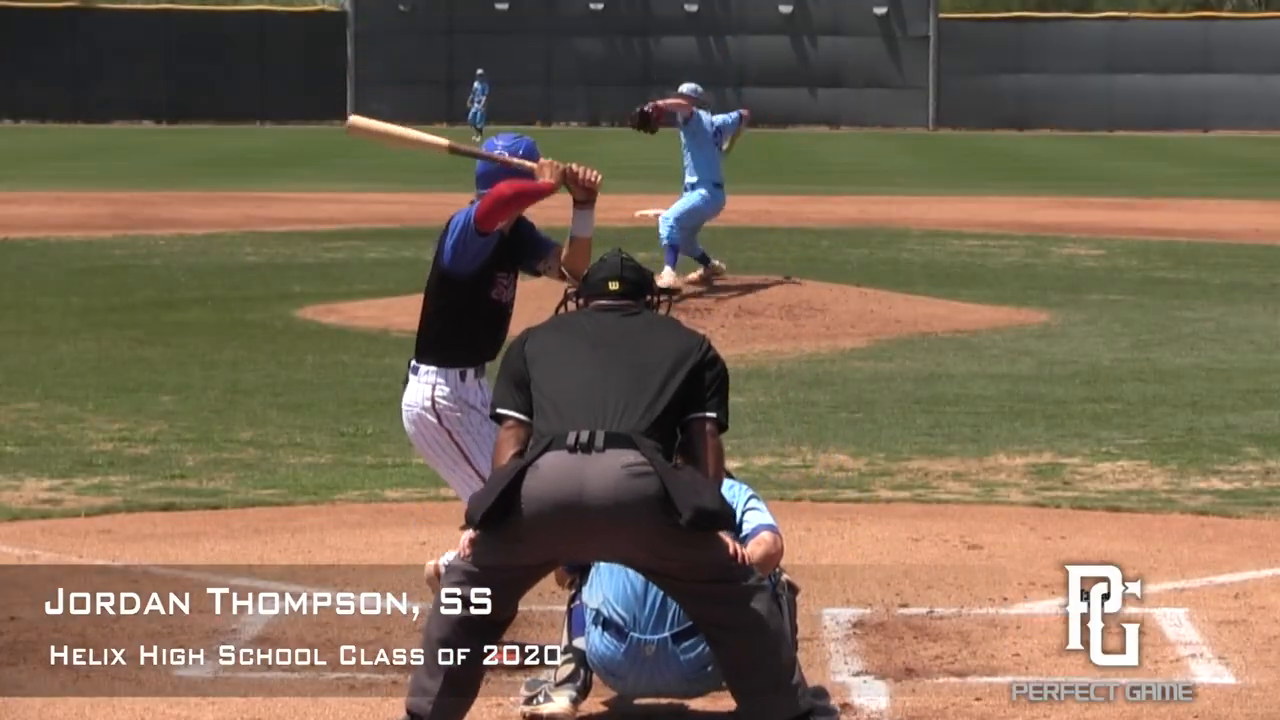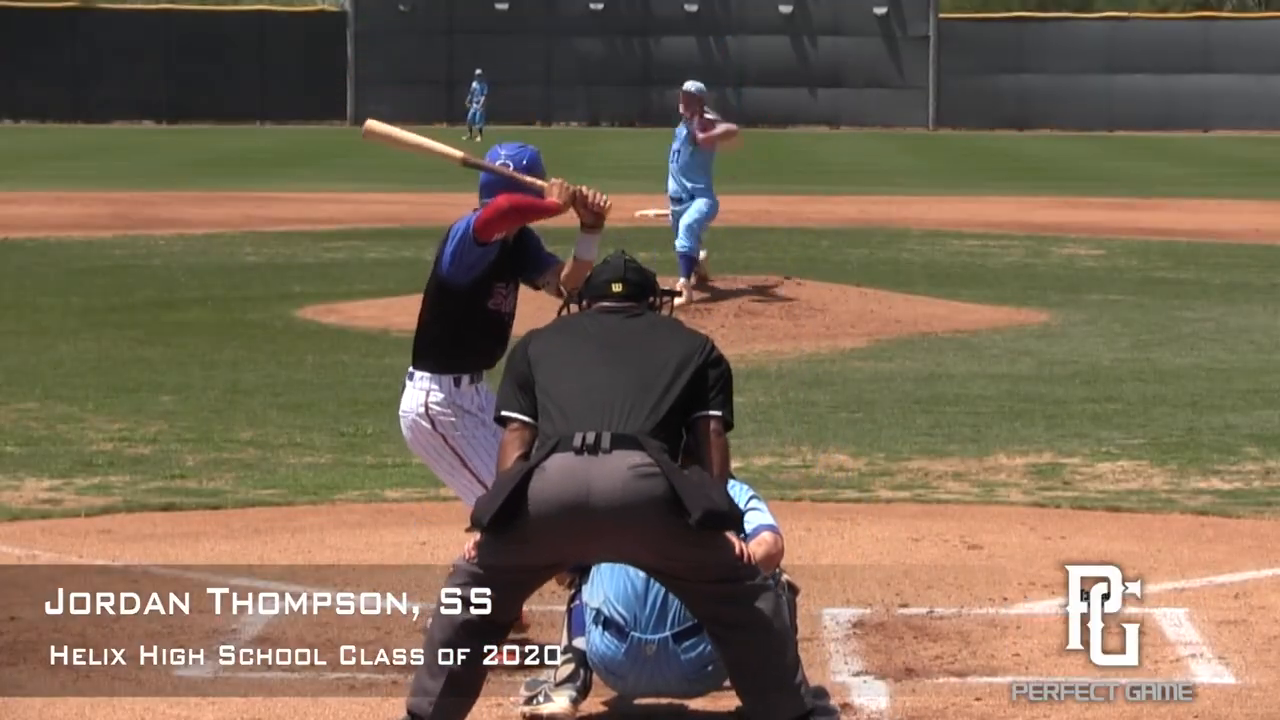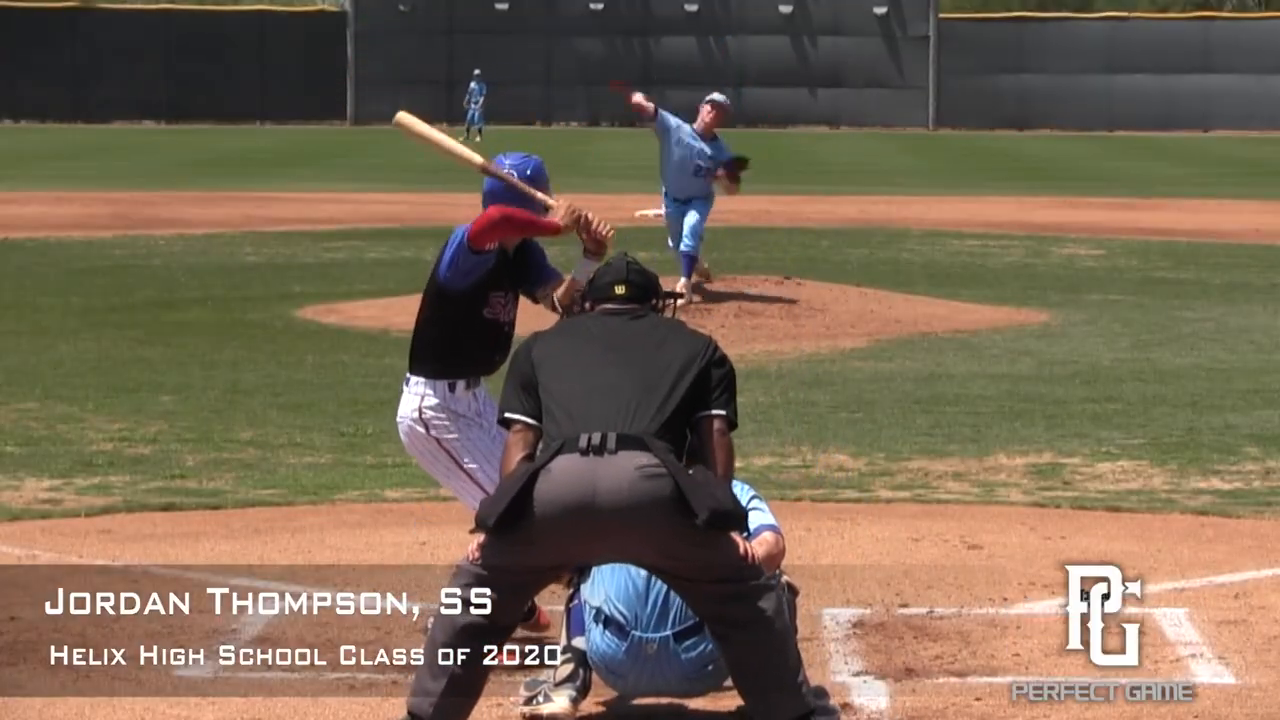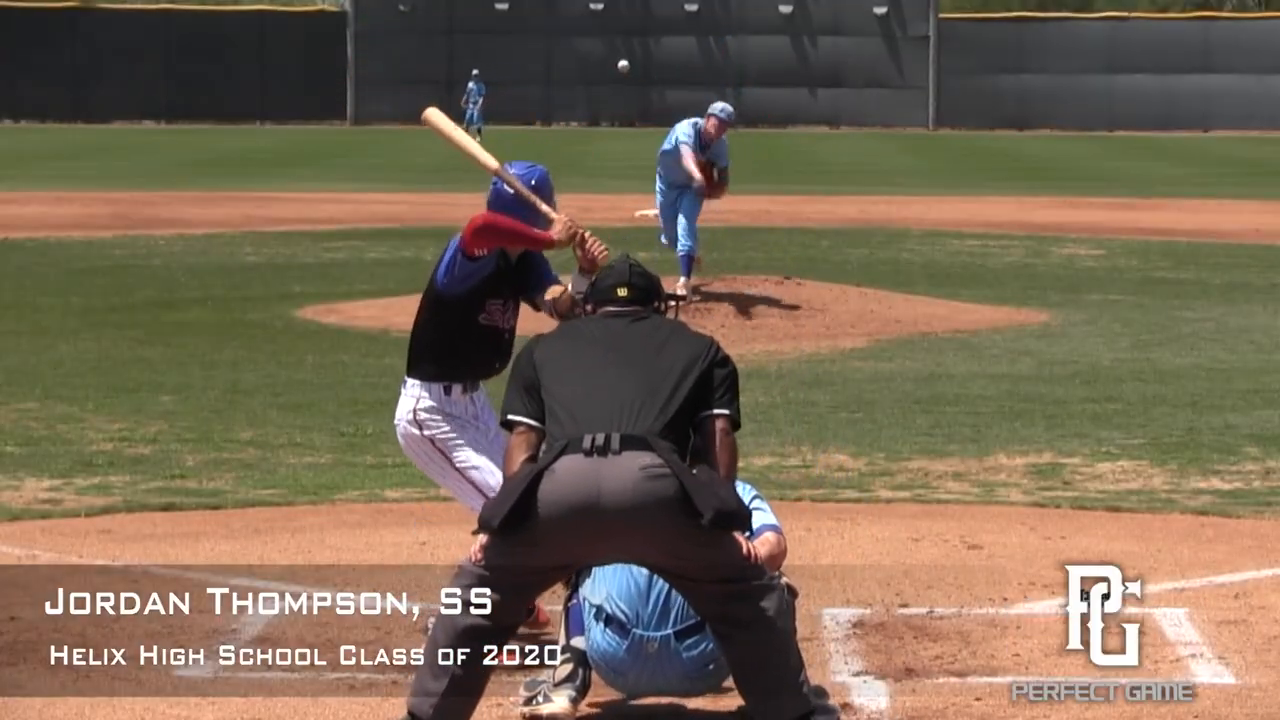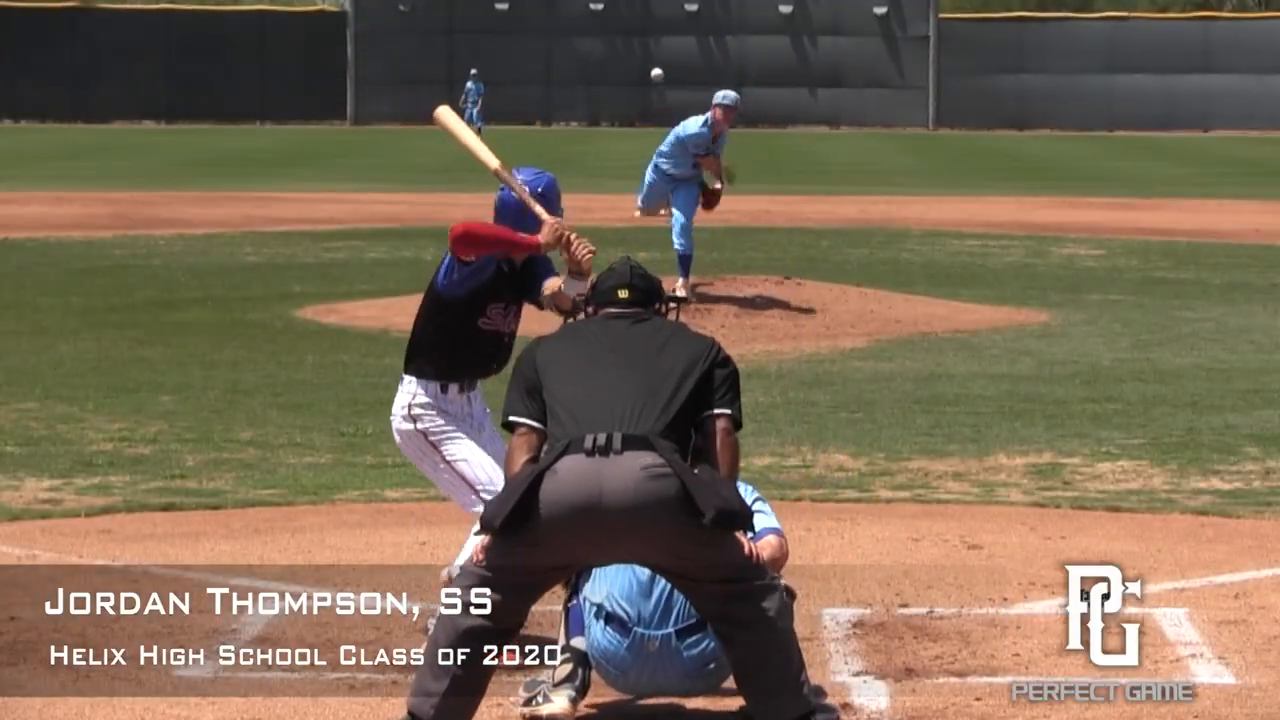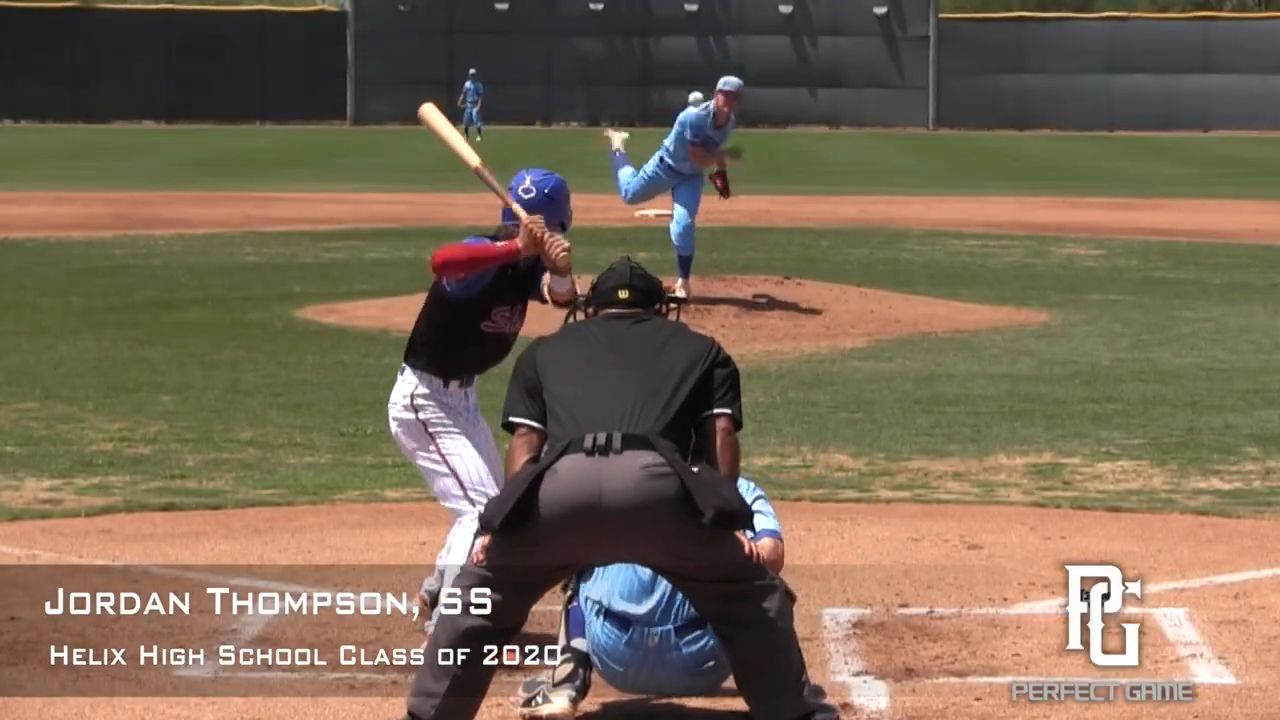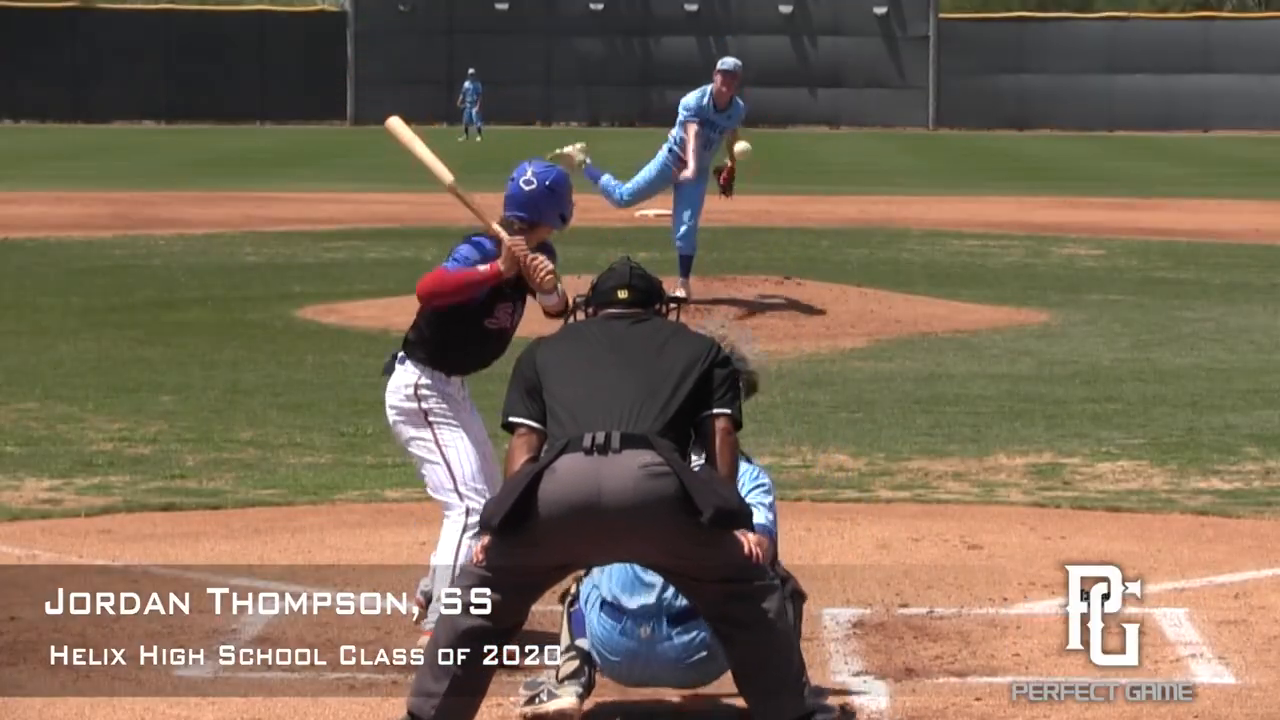
dt=0.1s
person 1, frame 1
left shoulder: (514, 231)
right shoulder: (467, 226)
left elbow: (571, 268)
right elbow: (499, 197)
left wrist: (584, 205)
right wrist: (548, 185)
left hip: (471, 386)
right hip: (438, 394)
person 1, frame 2
left shoulder: (519, 241)
right shoulder: (470, 235)
left elbow: (567, 285)
right elbow: (499, 210)
left wrist: (589, 229)
right wrist: (553, 206)
left hip: (473, 394)
right hip: (434, 403)
person 1, frame 3
left shoulder: (522, 252)
right shoulder: (468, 242)
left elbow: (563, 302)
right elbow: (491, 220)
left wrist: (592, 254)
right wrist: (555, 224)
left hip: (473, 398)
right hip: (432, 408)
person 1, frame 4
left shoulder: (528, 264)
right shoulder: (474, 254)
left elbow: (560, 303)
right elbow: (479, 226)
left wrist: (585, 270)
right wrist: (547, 240)
left hip: (473, 404)
right hip: (429, 411)
person 1, frame 5
left shoulder: (529, 264)
right shoulder: (474, 257)
left elbow: (560, 300)
right elbow: (461, 232)
left wrist: (577, 275)
right wrist: (538, 244)
left hip: (466, 401)
right hip: (425, 406)
person 1, frame 6
left shoulder: (531, 259)
right shoulder: (483, 252)
left elbow: (560, 296)
right elbow: (441, 260)
left wrist: (558, 270)
right wrist: (515, 249)
left hip: (458, 396)
right hip: (421, 401)
left knee: (490, 499)
right knee: (480, 507)
left ankle: (440, 590)
person 1, frame 7
left shoulder: (533, 251)
right shoulder: (479, 250)
left elbow: (555, 305)
right elbow: (426, 291)
left wrist: (550, 283)
right wrist: (497, 270)
left hip: (451, 387)
right hip: (420, 389)
left knee: (484, 496)
right knee: (470, 503)
left ankle: (437, 591)
right ankle: (440, 629)
person 2, frame 1
left shoulder: (535, 339)
right shoulder: (690, 344)
left elbow: (512, 434)
right elbow: (705, 438)
left wrist: (491, 517)
right wrist: (711, 520)
left hip: (548, 482)
right hip: (639, 483)
left knee: (470, 590)
right knee: (736, 595)
person 2, frame 2
left shoulder: (539, 342)
right shoulder: (694, 345)
left elbow: (516, 437)
right elbow: (711, 435)
left wrist: (498, 518)
right wrist: (717, 519)
left hip: (554, 484)
right hip: (645, 483)
left knee: (474, 591)
right knee: (742, 596)
person 2, frame 3
left shoulder: (541, 344)
right shoulder: (697, 345)
left elbow: (520, 439)
right elbow: (715, 434)
left wrist: (502, 518)
right wrist: (720, 519)
left hip: (559, 484)
right hip: (651, 484)
left knee: (478, 592)
right knee: (744, 596)
person 2, frame 4
left shoulder: (544, 346)
right shoulder: (699, 347)
left elbow: (523, 441)
right elbow: (719, 435)
left wrist: (504, 522)
right wrist: (722, 516)
left hip: (562, 486)
right hip: (655, 485)
left knee: (480, 593)
right knee: (747, 595)
person 2, frame 5
left shoulder: (545, 348)
right shoulder: (701, 348)
left elbow: (525, 442)
right elbow: (720, 434)
left wrist: (506, 521)
right wrist: (724, 516)
left hip: (564, 485)
right hip: (656, 484)
left knee: (481, 593)
right knee: (747, 594)
person 2, frame 6
left shoulder: (546, 348)
right shoulder: (700, 348)
left elbow: (525, 442)
right elbow: (721, 434)
left wrist: (506, 522)
right wrist: (726, 518)
left hip: (564, 486)
right hip: (656, 483)
left knee: (481, 594)
right knee: (748, 594)
person 2, frame 7
left shoulder: (545, 348)
right shoulder: (700, 347)
left elbow: (524, 442)
right elbow: (721, 433)
left wrist: (504, 521)
right wrist: (726, 517)
left hip: (563, 484)
right hip: (656, 483)
left knee: (482, 593)
right knee: (748, 592)
person 3, frame 1
right shoulder: (732, 490)
left elbow: (562, 573)
right elbow: (769, 548)
left hip: (611, 665)
right hip: (697, 666)
left knee: (580, 580)
right knee: (771, 580)
left ankle: (565, 691)
person 3, frame 2
right shoulder: (733, 489)
right elbow: (770, 548)
left hip: (613, 666)
right hip: (698, 665)
left knee: (583, 577)
right knee: (772, 582)
left ankle: (565, 690)
person 3, frame 3
right shoulder: (733, 490)
right elbow: (770, 548)
left hip: (612, 662)
right hip: (698, 663)
left knee: (583, 580)
right knee: (773, 586)
left ankle: (565, 690)
person 3, frame 4
right shoulder: (737, 491)
right elbow: (772, 550)
left hip: (613, 663)
right hip: (700, 665)
left knee: (584, 577)
left ankle: (564, 688)
person 3, frame 5
right shoulder: (737, 491)
right elbow: (774, 553)
left hip: (613, 661)
right hip: (699, 664)
left knee: (582, 576)
left ankle: (564, 689)
person 3, frame 6
right shoulder: (741, 488)
right elbow: (771, 556)
left hip: (610, 653)
right hip: (699, 664)
left knee: (582, 577)
left ankle: (564, 690)
person 3, frame 7
right shoulder: (745, 474)
right elbow: (758, 552)
left hip: (614, 655)
right hip: (693, 659)
left knee: (584, 587)
right knee: (778, 586)
left ankle: (569, 685)
person 4, frame 1
left shoulder: (694, 117)
right shoulder: (716, 121)
left elbow: (684, 105)
right elbow: (744, 114)
left wrist: (662, 104)
right wrist: (729, 143)
left hip: (705, 193)
right hip: (712, 193)
left knee: (669, 221)
right knee: (682, 235)
left ankle: (669, 275)
right ankle: (710, 267)
person 4, frame 2
right shoulder: (687, 120)
left elbow: (731, 130)
left wrist: (705, 137)
left hip: (701, 199)
right hip: (678, 199)
left knee: (687, 228)
right knee: (687, 243)
left ankle: (685, 286)
right ankle: (697, 259)
person 4, frame 3
left shoulder: (720, 151)
right shoulder: (675, 127)
left elbow: (732, 190)
right elbow: (650, 110)
left wrist: (725, 178)
right wrist: (641, 102)
left hip: (700, 200)
right hip: (674, 198)
left knee: (691, 230)
right knee: (678, 244)
left ankle: (684, 285)
right ankle: (696, 266)
person 4, frame 4
left shoulder: (721, 145)
right shoulder: (685, 129)
left elbow: (722, 178)
right elbow: (686, 154)
right wrist: (697, 176)
left hip: (691, 188)
right hip: (667, 184)
left knee: (686, 227)
right knee: (670, 239)
left ankle: (684, 284)
right ankle: (691, 253)
person 4, frame 5
left shoulder: (721, 133)
right shoulder: (694, 130)
right elbow: (709, 162)
left wrist: (718, 182)
right wrist: (721, 176)
left hip: (687, 180)
right hip: (661, 173)
left knee: (681, 224)
right knee: (648, 206)
left ankle: (683, 283)
person 4, frame 6
left shoulder: (728, 121)
right shoulder: (693, 117)
right elbow: (695, 153)
left wrist: (721, 176)
right wrist: (726, 155)
left hip: (690, 177)
right hip: (665, 166)
left knee: (683, 227)
right knee: (631, 194)
left ankle: (683, 283)
right ankle: (619, 148)
person 4, frame 7
left shoulder: (739, 109)
right shoulder: (695, 100)
right elbow: (692, 134)
left wrist: (731, 162)
right wrist: (690, 167)
left hip: (699, 170)
right hip: (673, 161)
left knee: (687, 227)
right knee: (623, 197)
left ankle: (684, 283)
right ankle: (581, 160)
